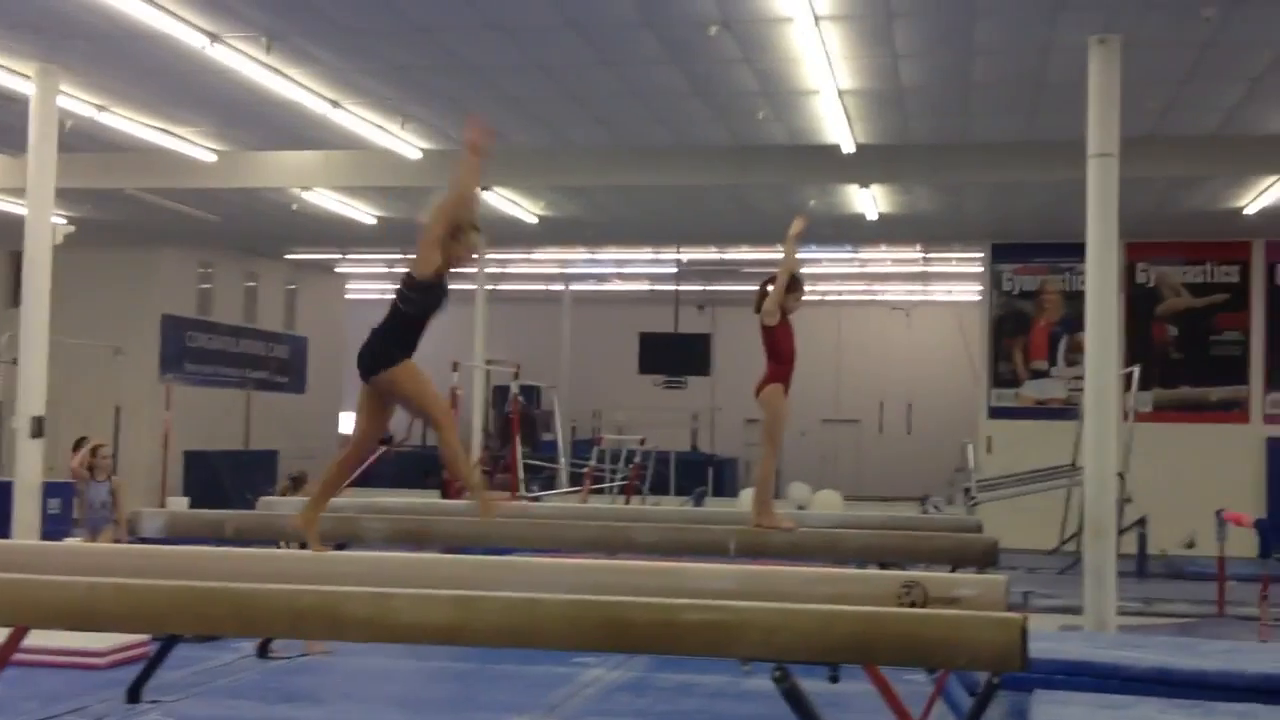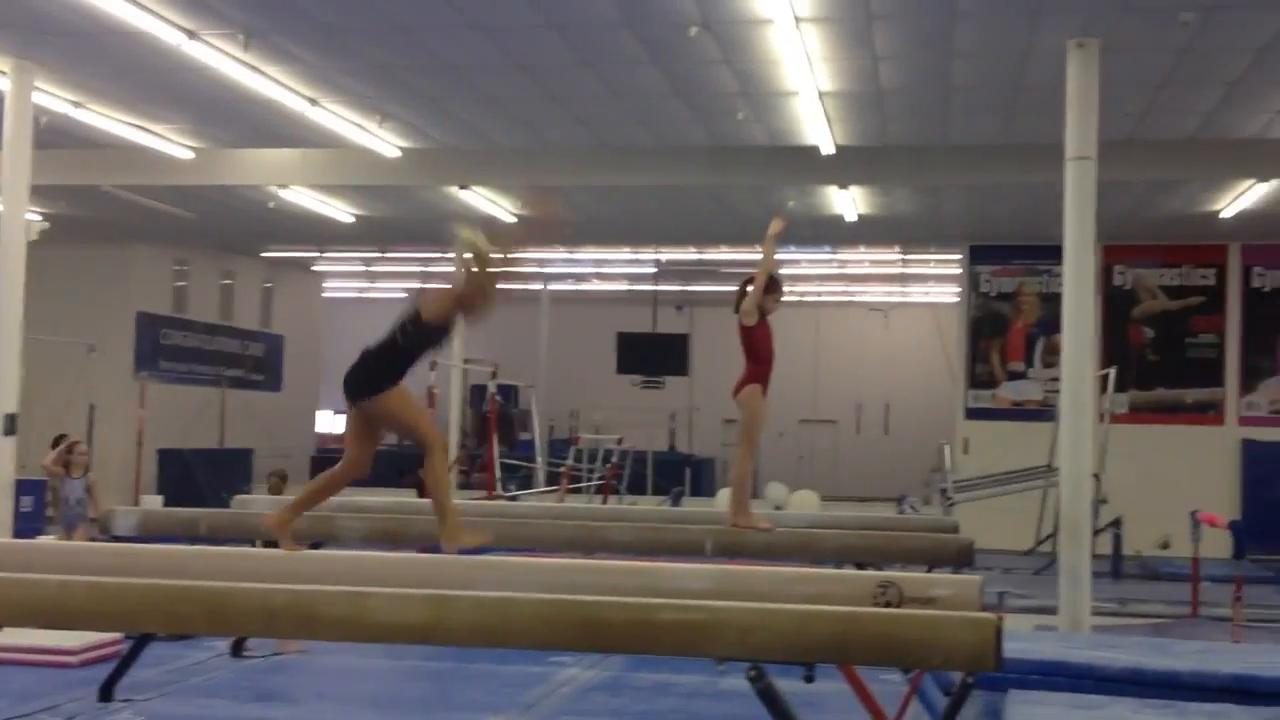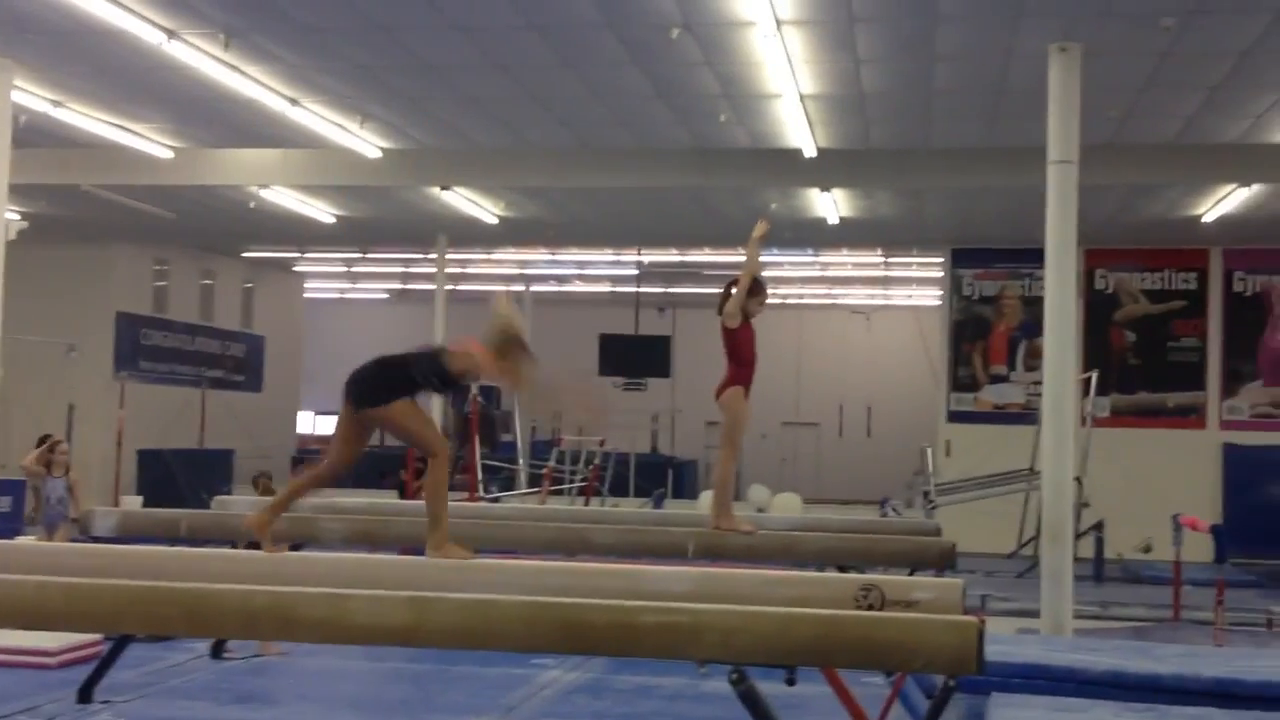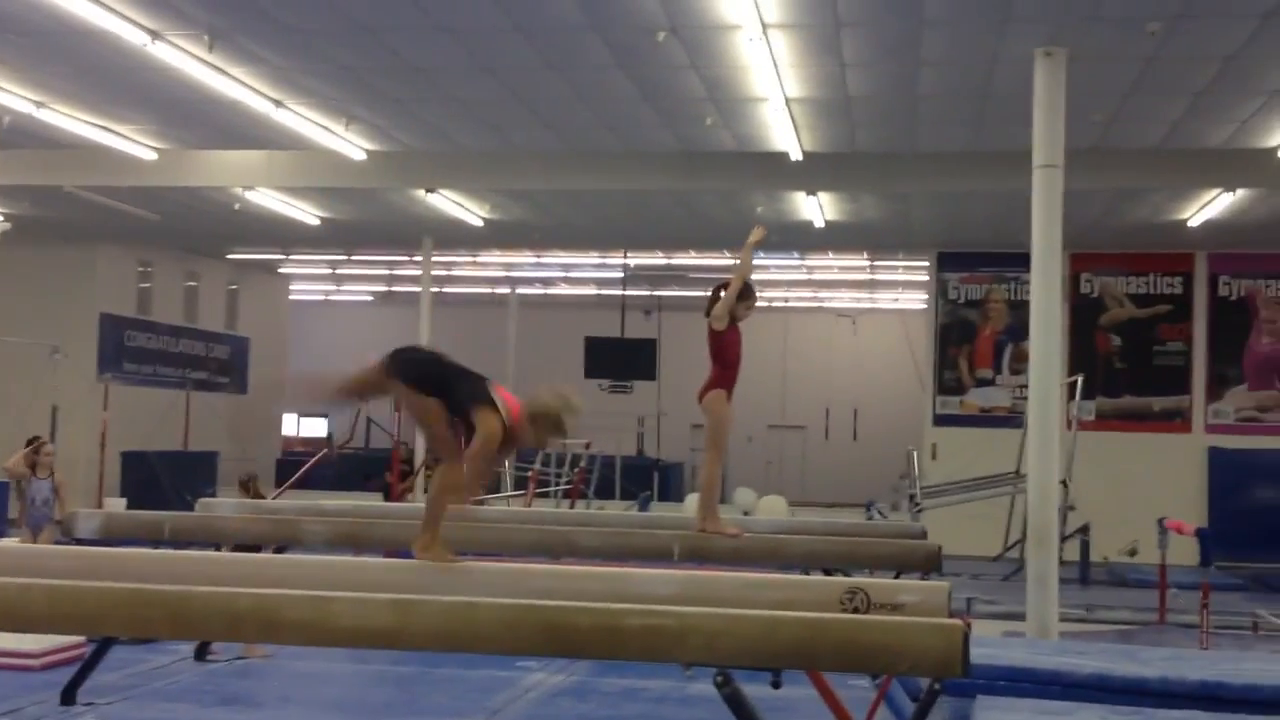
dt=0.1s
person 1, frame 1
left shoulder: (437, 271)
right shoulder: (428, 261)
left elbow: (465, 209)
right elbow: (452, 207)
left wrist: (475, 159)
right wrist: (471, 157)
left hip: (384, 358)
right hip: (382, 357)
left knee: (364, 445)
right knee: (443, 416)
left ankle: (310, 517)
right ankle: (477, 495)
person 1, frame 2
left shoulder: (443, 313)
right shoulder: (440, 306)
right elbow: (476, 285)
left hip: (372, 379)
right hip: (369, 379)
left knee: (353, 467)
right knee: (435, 442)
left ankle: (284, 520)
right ankle: (452, 531)
person 1, frame 3
left shoulder: (461, 362)
right shoulder: (468, 359)
left hip: (366, 384)
right hip: (369, 384)
left knee: (335, 467)
right knee: (439, 454)
left ankle: (265, 520)
right ankle: (438, 541)
person 1, frame 4
left shoulder: (514, 411)
right shoulder: (492, 426)
left hip: (415, 363)
right hip: (411, 367)
right knee: (449, 457)
right ankle: (427, 543)
person 2, frame 1
left shoulder: (779, 318)
right shoulder: (770, 312)
left elbow: (789, 274)
right elbow: (785, 273)
left wrist: (794, 239)
right wrist: (792, 238)
left hip: (776, 387)
right hip: (773, 387)
left knee: (770, 453)
right knee: (771, 452)
left ankle: (761, 513)
right ankle: (765, 514)
person 2, frame 2
left shoulder: (758, 318)
right shoulder: (748, 313)
left elbow: (766, 274)
right elbow: (764, 273)
left wrist: (772, 239)
right wrist: (770, 238)
left hip: (754, 387)
right hip: (751, 387)
left knee: (747, 453)
right knee: (747, 452)
left ankle: (739, 513)
right ankle: (741, 514)
person 2, frame 3
left shoulder: (741, 320)
right shoulder: (731, 313)
left elbow: (751, 275)
right elbow: (746, 275)
left wrist: (757, 242)
right wrist: (754, 240)
left hip: (736, 390)
right hip: (733, 389)
left knee: (728, 454)
right knee: (730, 453)
left ankle: (719, 515)
right ankle: (724, 516)
person 2, frame 4
left shoulder: (728, 323)
right shoulder: (719, 316)
left elbow: (740, 280)
right elbow: (738, 279)
left wrist: (750, 248)
right wrist: (749, 246)
left hip: (719, 392)
right hip: (715, 391)
left knee: (715, 456)
right knee: (715, 456)
left ankle: (706, 518)
right ankle: (710, 519)
